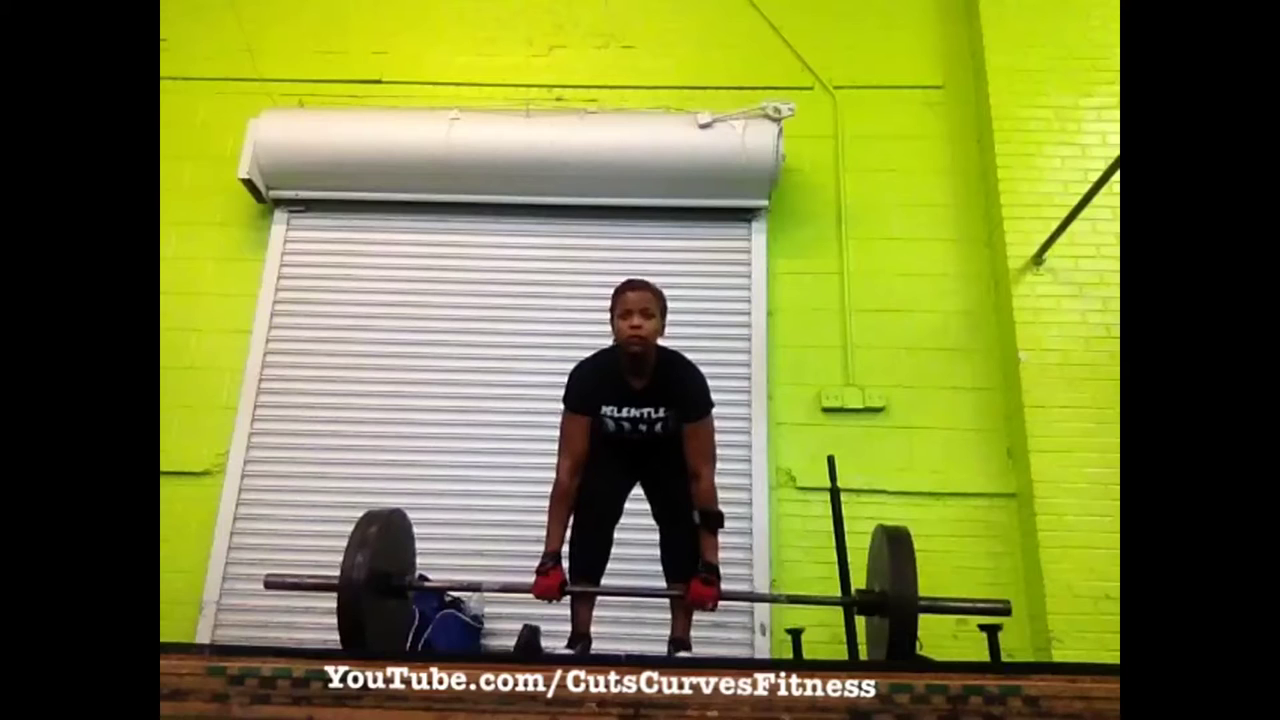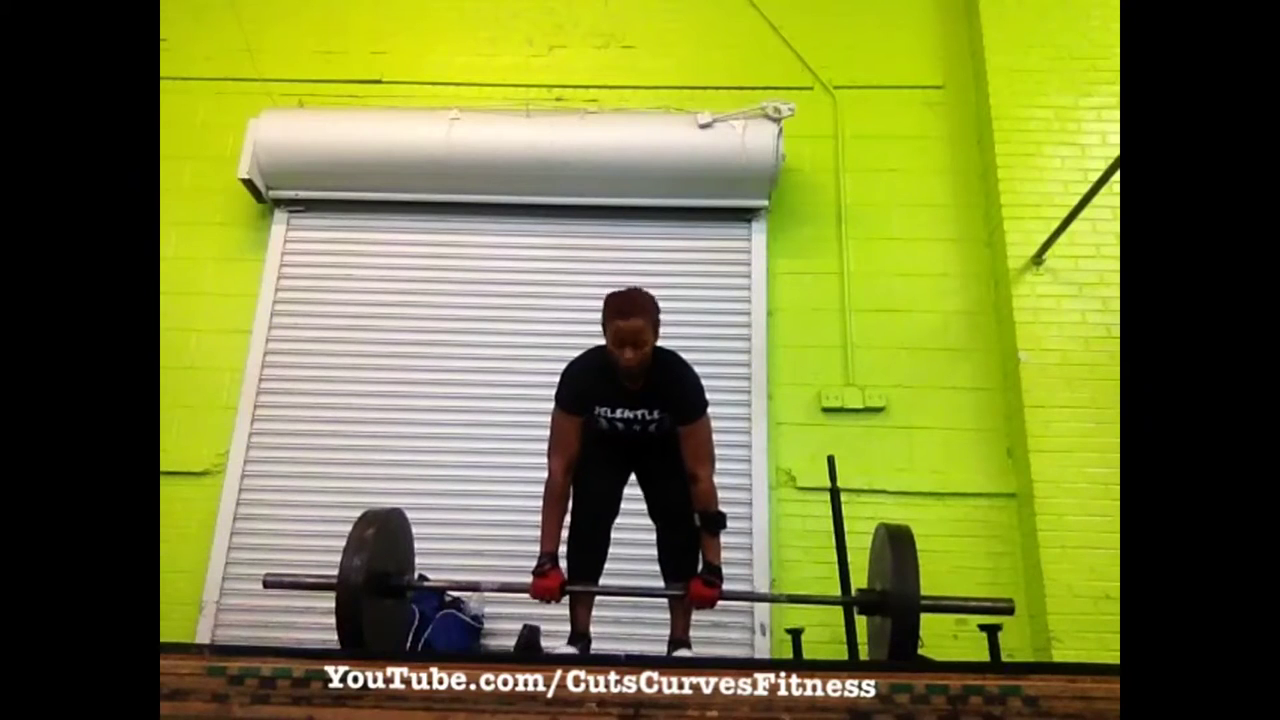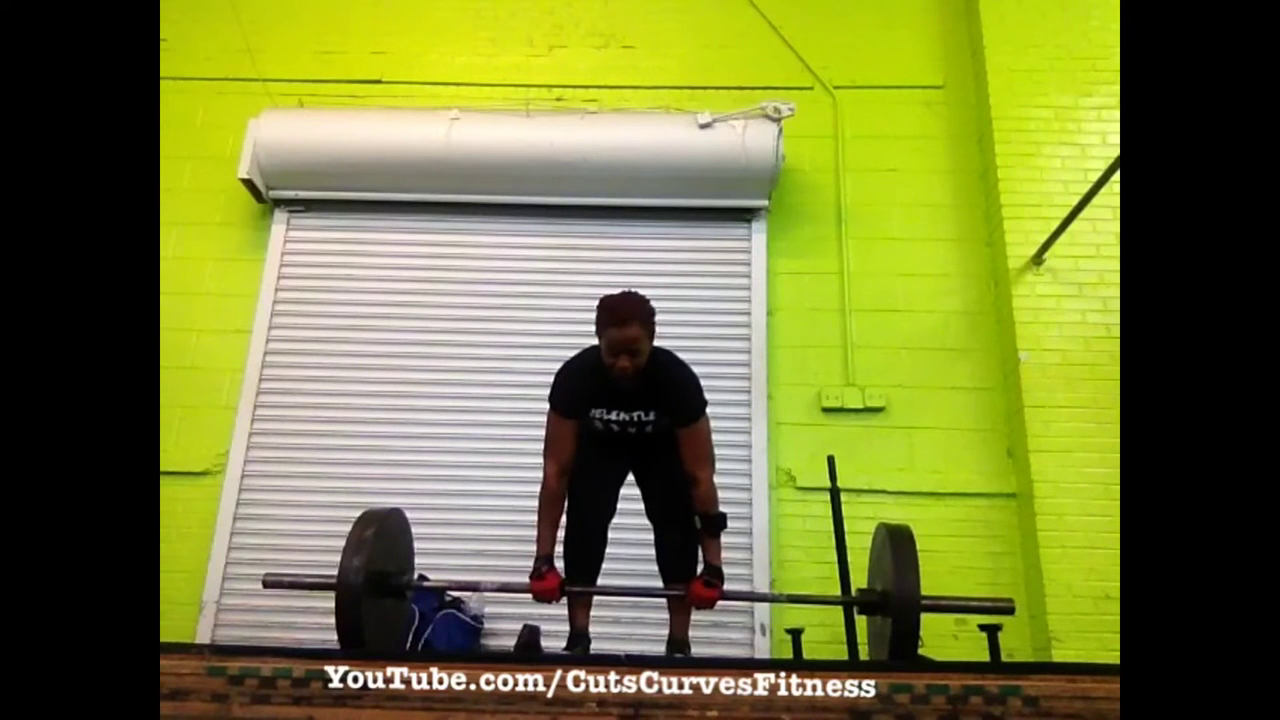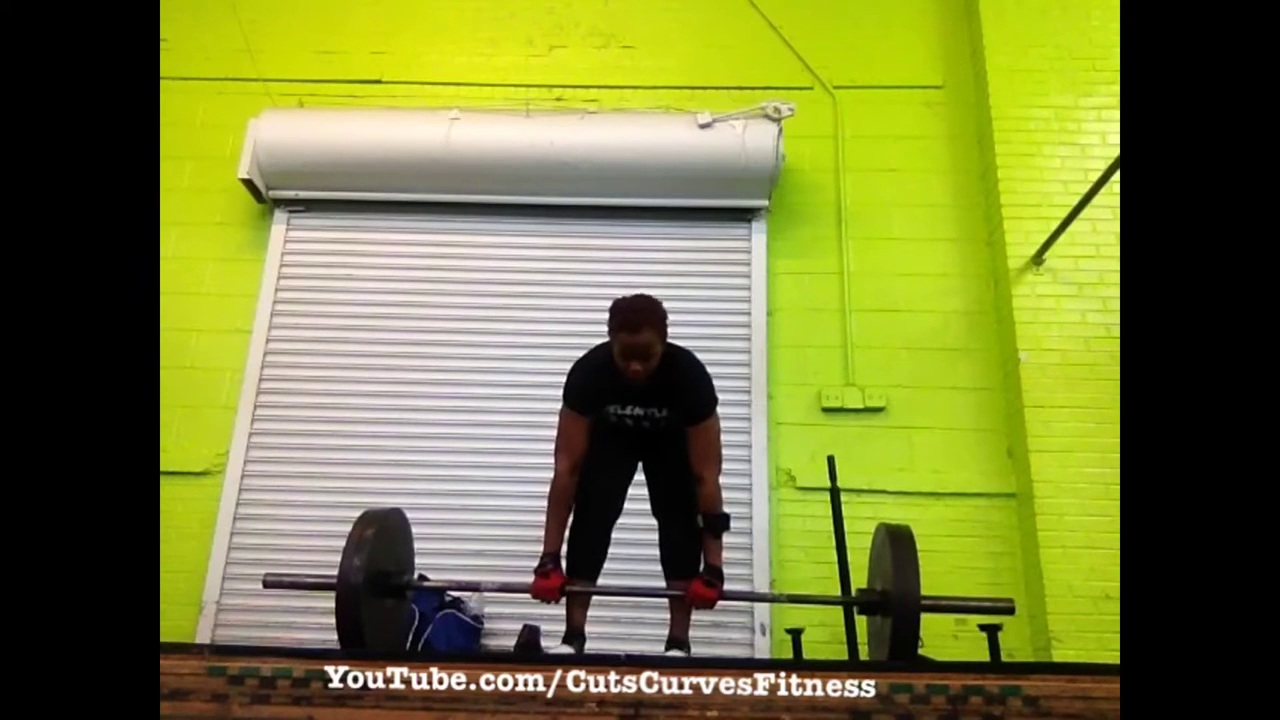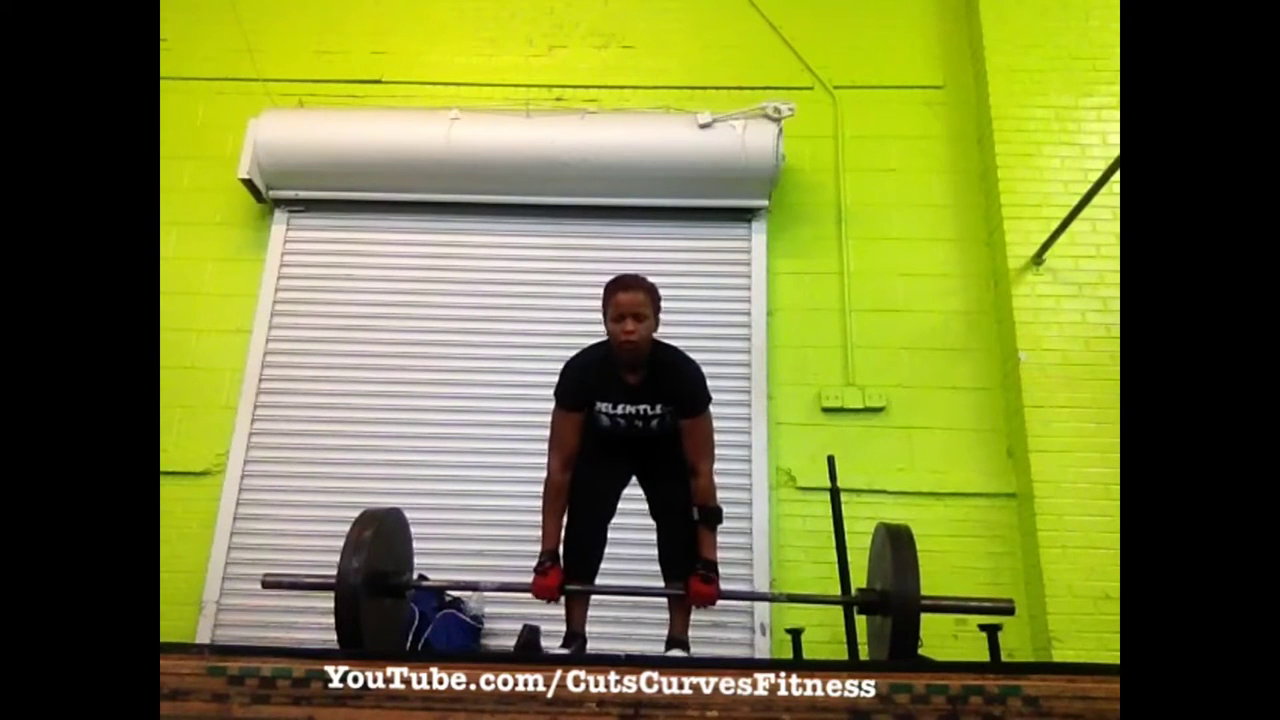
dt=1s
person 1, frame 1
left shoulder: (686, 378)
right shoulder: (588, 376)
left elbow: (701, 473)
right elbow: (569, 468)
left wrist: (709, 565)
right wrist: (551, 557)
left hip: (667, 457)
right hip: (608, 454)
left knee: (681, 523)
right knee: (591, 520)
left ankle: (680, 643)
right ankle: (579, 639)
person 1, frame 2
left shoulder: (679, 378)
right shoulder: (580, 375)
left elbow: (699, 474)
right elbow: (561, 467)
left wrist: (711, 565)
right wrist: (547, 558)
left hip: (662, 452)
right hip: (602, 449)
left knee: (678, 523)
right knee: (589, 520)
left ankle: (680, 643)
right ankle: (578, 639)
person 1, frame 3
left shoulder: (677, 378)
right shoulder: (575, 376)
left elbow: (700, 476)
right elbow: (556, 471)
left wrist: (712, 566)
right wrist: (543, 560)
left hip: (661, 448)
right hip: (598, 446)
left knee: (676, 524)
right knee: (584, 521)
left ankle: (678, 645)
right ankle: (577, 640)
person 1, frame 4
left shoulder: (689, 375)
right shoulder: (588, 372)
left elbow: (706, 475)
right elbow: (567, 466)
left wrist: (712, 566)
right wrist: (550, 558)
left hip: (671, 440)
right hip: (610, 437)
left knee: (680, 518)
right knee: (591, 516)
left ankle: (678, 643)
right ankle: (573, 636)
person 1, frame 5
left shoulder: (682, 372)
right shoulder: (581, 370)
left elbow: (700, 468)
right elbow: (560, 464)
left wrist: (707, 561)
right wrist: (548, 555)
left hip: (664, 451)
right hip: (603, 448)
left knee: (679, 525)
right knee: (583, 521)
left ankle: (677, 643)
right ankle: (574, 639)
